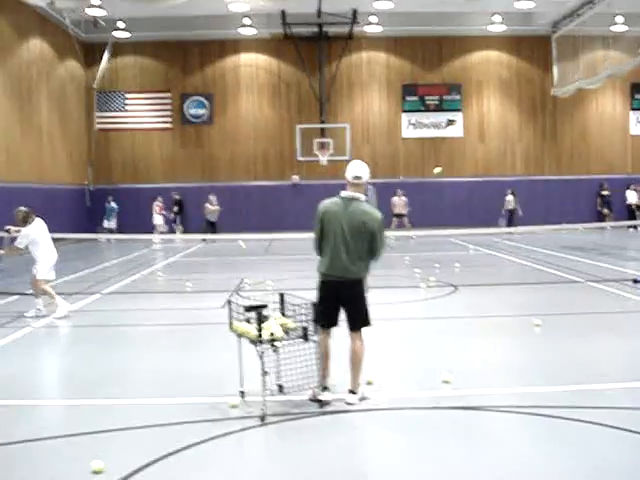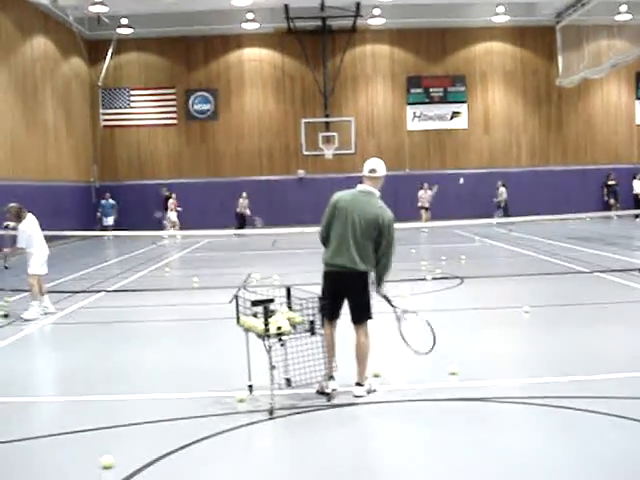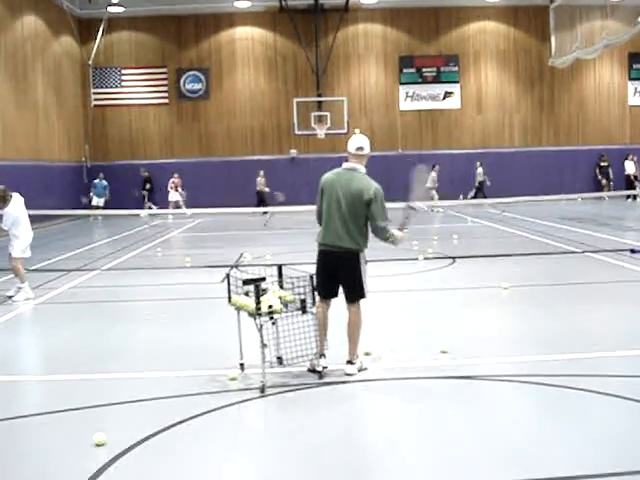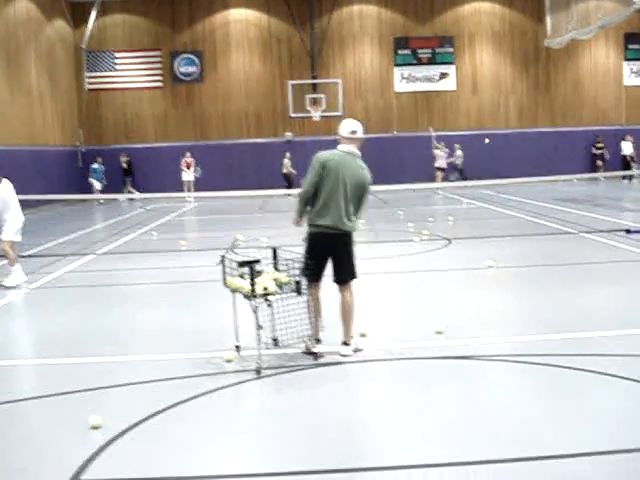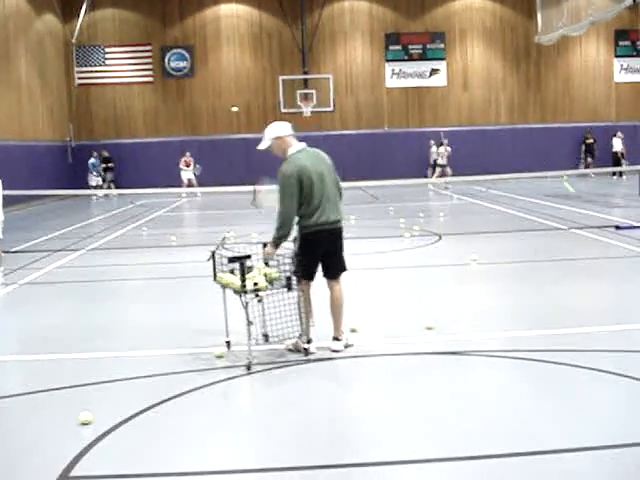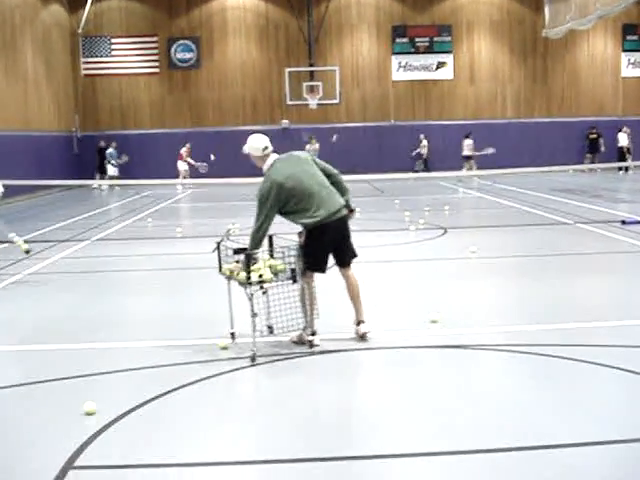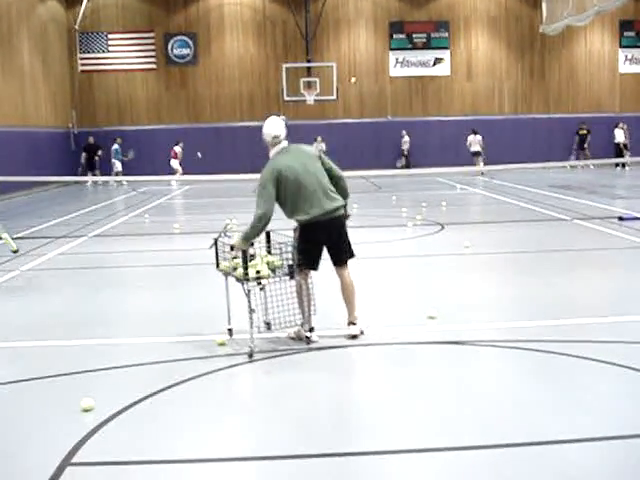
dt=0.5s
person 1, frame 1
left shoulder: (325, 207)
right shoulder: (373, 216)
left elbow: (318, 245)
right elbow: (374, 253)
left hip: (328, 279)
right hip: (355, 281)
left knee: (324, 333)
right knee: (356, 334)
left ankle: (323, 388)
right ankle: (354, 390)
person 1, frame 2
left shoulder: (339, 198)
right shoulder: (384, 214)
left elbow: (323, 234)
right elbow: (384, 254)
right wrist: (379, 282)
left hip: (332, 270)
right hip: (359, 273)
left knee: (329, 324)
right knee: (361, 327)
left ankle: (329, 379)
right ankle: (361, 382)
person 1, frame 3
left shoulder: (326, 179)
right shoulder: (371, 188)
left elbow: (319, 215)
right elbow: (378, 227)
right wrist: (393, 236)
left hip: (326, 250)
right hip: (351, 253)
left knee: (323, 303)
right knee: (353, 305)
left ankle: (320, 356)
right ankle: (353, 361)
person 1, frame 4
left shoulder: (323, 158)
right shoulder: (364, 173)
left elbow: (306, 192)
right elbow: (357, 210)
left wrist: (301, 214)
left hip: (318, 232)
right hip: (343, 234)
left knee: (313, 286)
right knee: (345, 287)
left ankle: (315, 340)
right ankle: (347, 342)
person 1, frame 5
left shoulder: (289, 169)
right shoulder: (321, 155)
left elbow: (287, 211)
right elbow: (338, 191)
left wrist: (276, 243)
left hip: (311, 232)
right hip: (334, 227)
left knee: (304, 284)
right knee: (334, 283)
left ankle: (305, 340)
right ankle: (338, 338)
person 1, frame 6
left shoulder: (270, 184)
right shoulder: (300, 156)
left elbow: (262, 223)
right elbow: (334, 175)
left wrist: (249, 255)
right wrist: (347, 203)
left hip: (318, 227)
right hip: (339, 217)
left knee: (307, 277)
right knee: (346, 270)
left ankle: (310, 332)
right ankle: (361, 322)
person 1, frame 7
left shoulder: (271, 170)
right shoulder: (310, 151)
left elbow: (264, 213)
right elbow: (339, 178)
left wrist: (245, 239)
right wrist: (343, 206)
left hip: (309, 223)
right hip: (334, 217)
left knee: (303, 274)
right knee: (342, 269)
left ankle: (307, 328)
right ankle: (352, 323)
